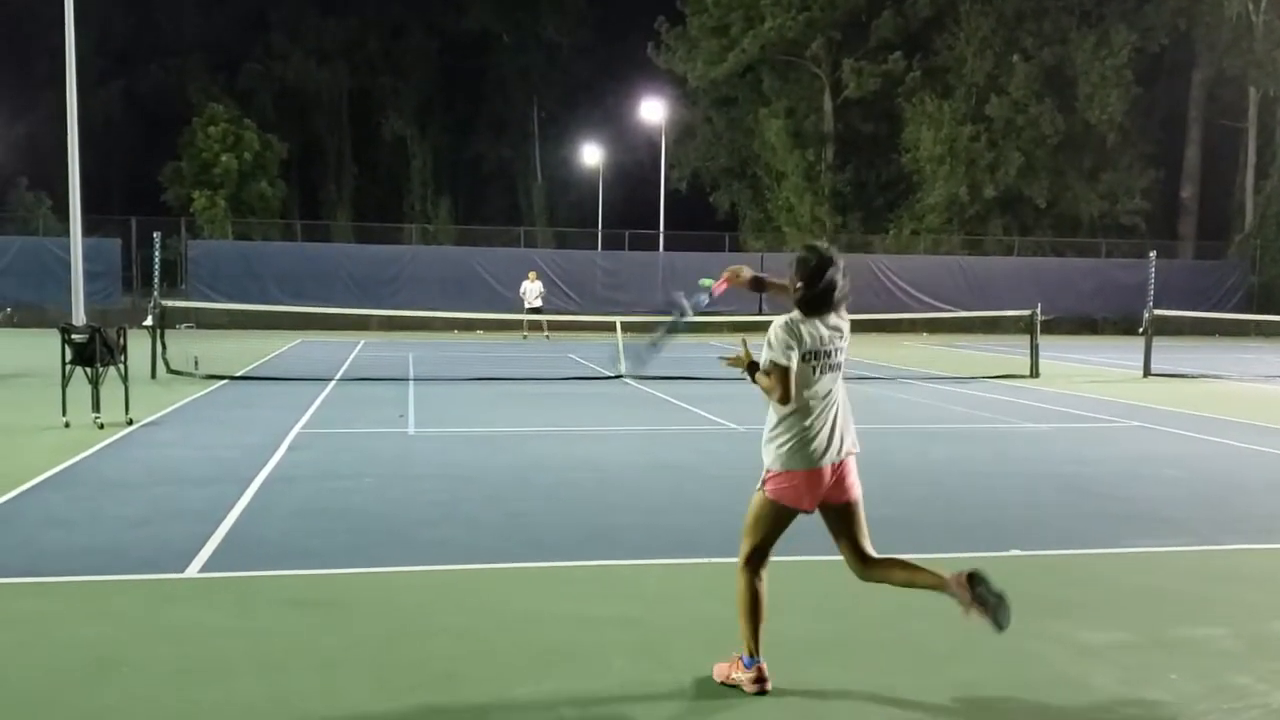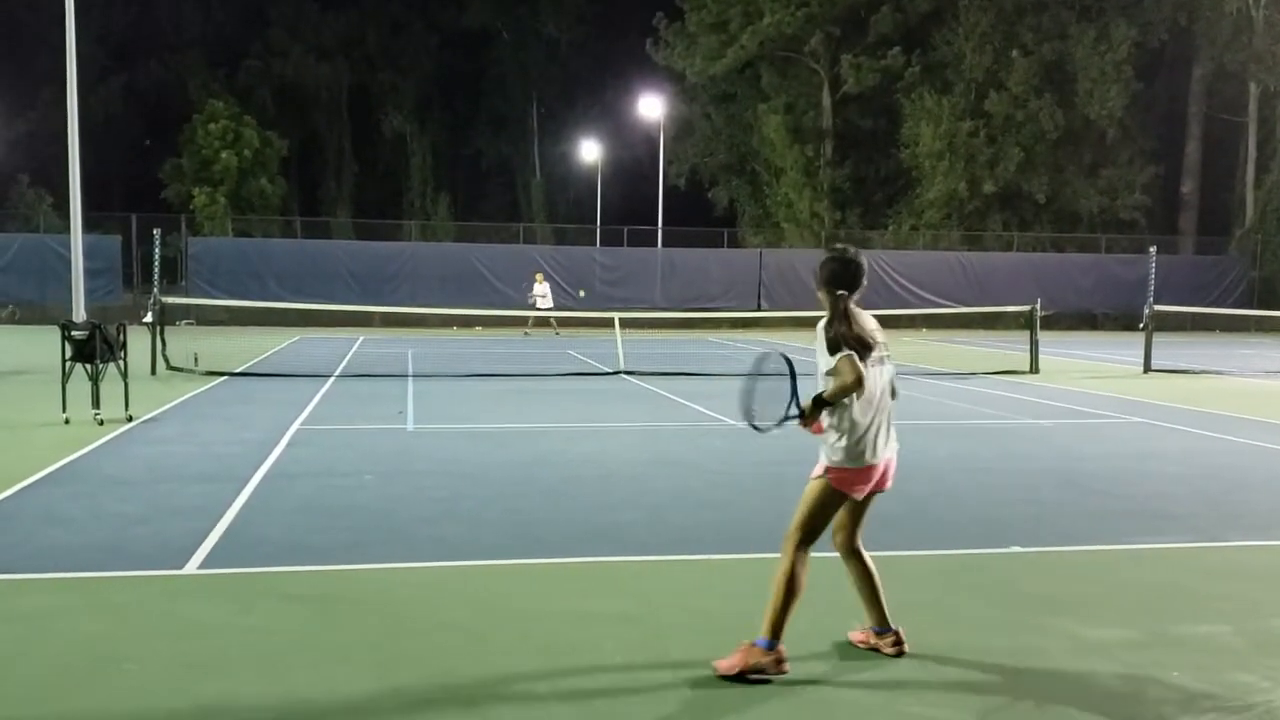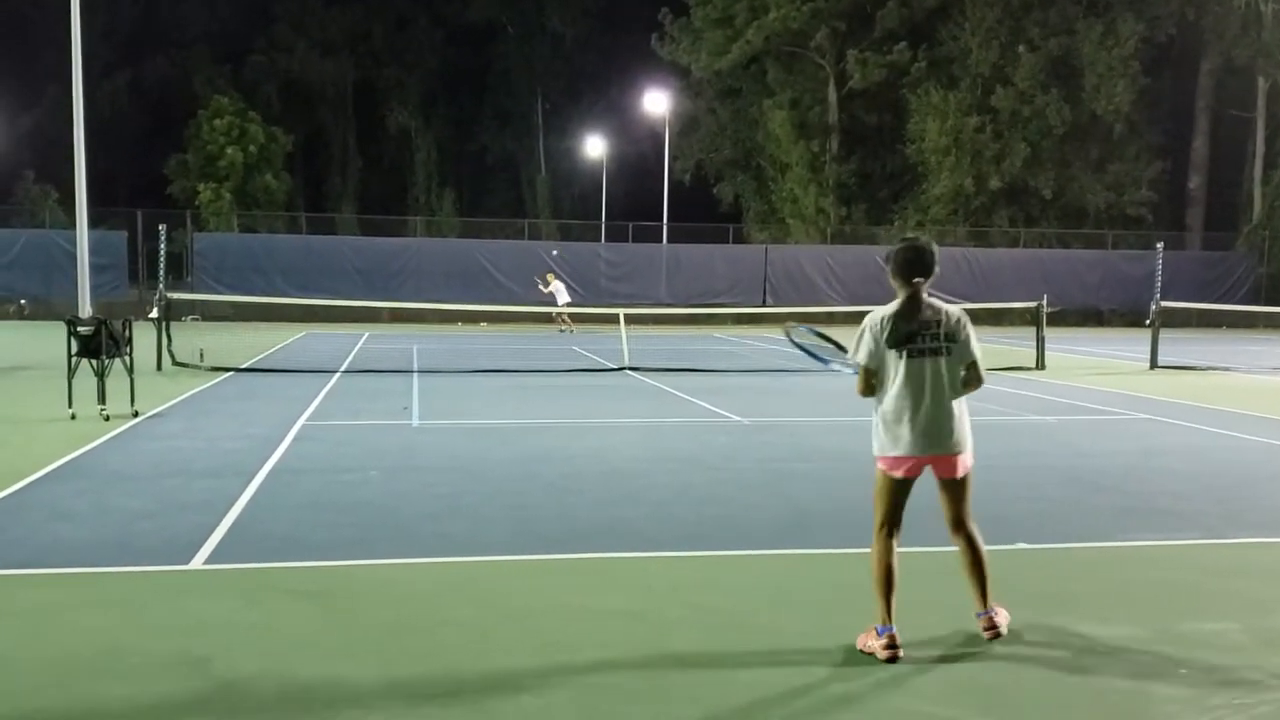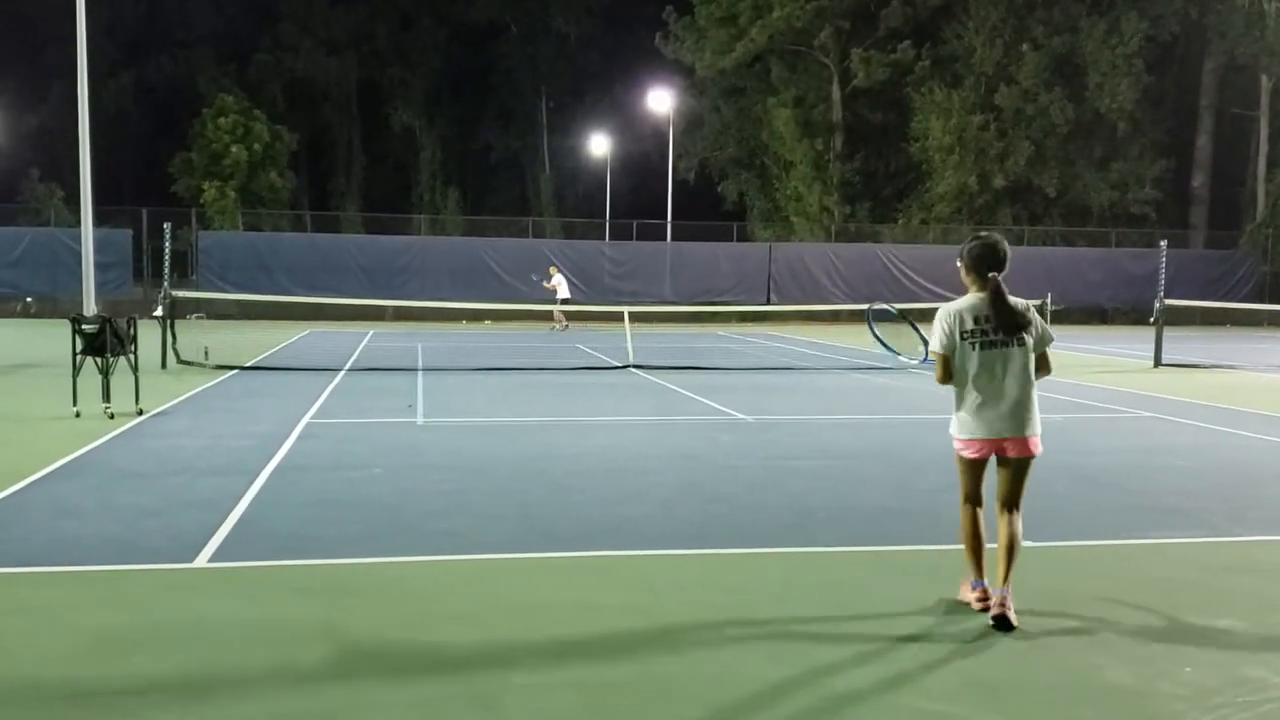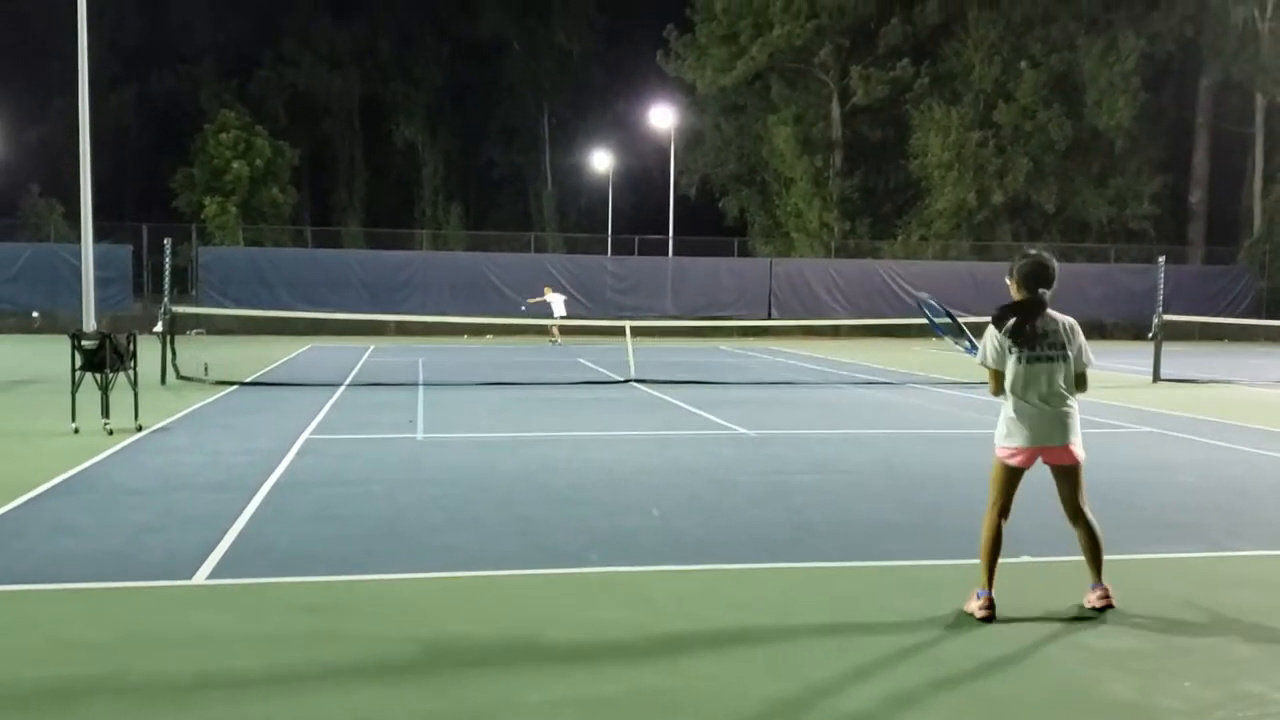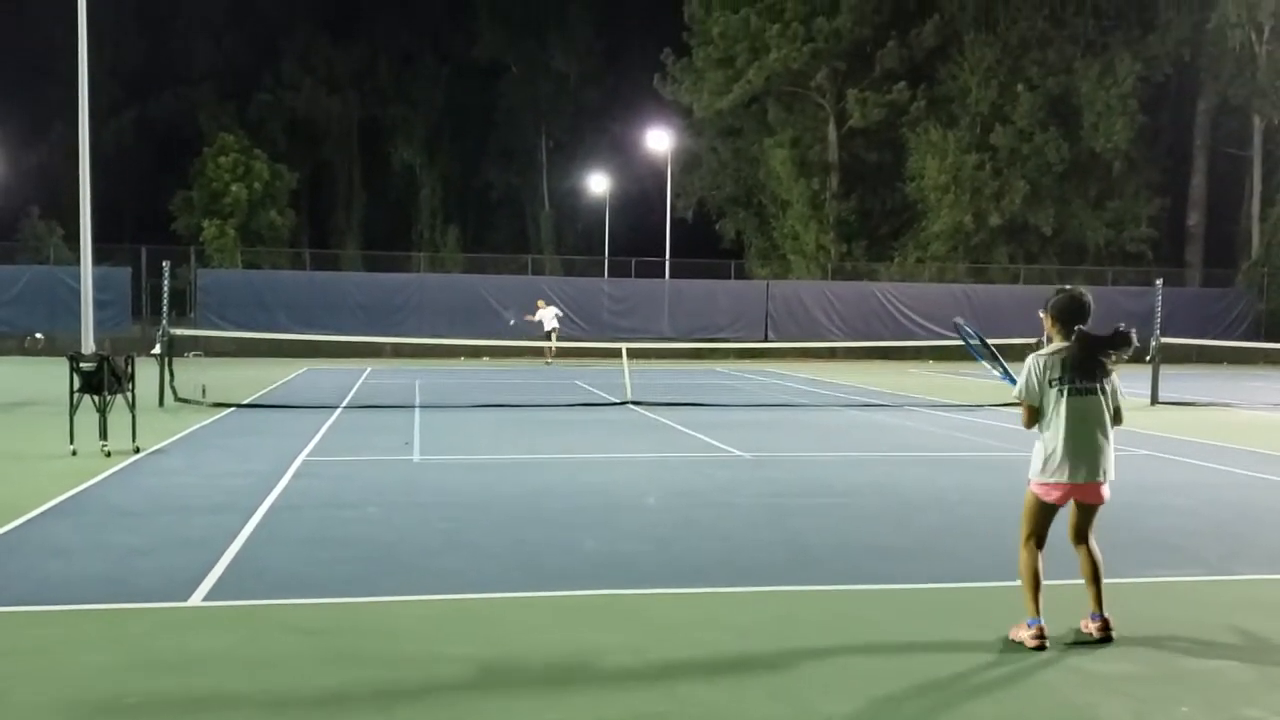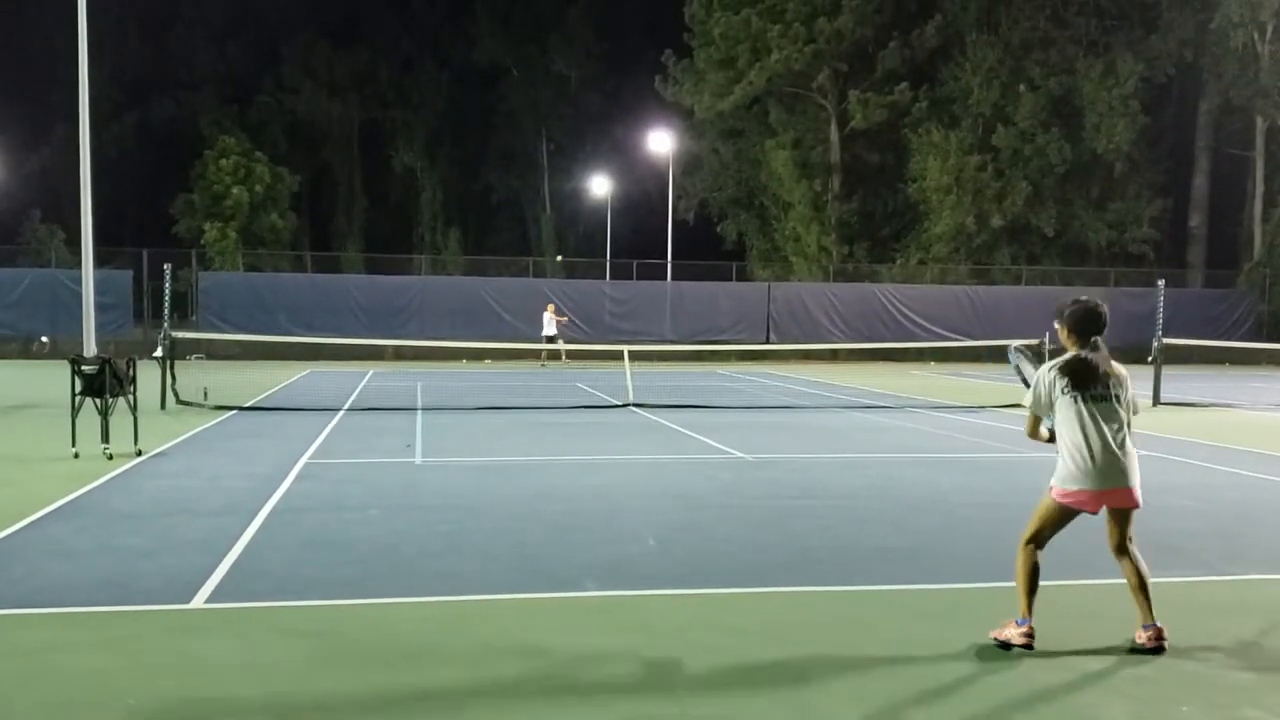
dt=0.4s
person 1, frame 1
left shoulder: (785, 328)
right shoulder: (837, 322)
left elbow: (781, 394)
left wrist: (751, 368)
right wrist: (757, 281)
left hip: (793, 466)
right hip: (838, 462)
left knee: (751, 558)
right knee: (865, 564)
left ankle: (750, 667)
right ankle: (963, 585)
person 1, frame 2
left shoulder: (831, 326)
right shoulder: (869, 325)
left elbow: (854, 382)
right elbow: (888, 390)
left wrist: (816, 406)
left hip: (848, 457)
right hip: (881, 452)
left knee: (795, 548)
right knee: (847, 543)
left ankle: (765, 649)
right ankle: (884, 632)
person 1, frame 3
left shoulder: (878, 321)
right shoulder: (954, 318)
left elbow: (865, 389)
right elbow: (975, 379)
left hip: (899, 443)
right hip: (950, 440)
left knee: (885, 533)
right knee: (961, 525)
left ankle: (885, 633)
right ankle: (988, 612)
person 1, frame 4
left shoulder: (950, 313)
right shoulder: (1023, 312)
left elbow: (944, 375)
right elbow: (1044, 368)
left hip: (973, 425)
right hip: (1019, 424)
left knee: (971, 502)
right knee: (1009, 508)
left ankle: (978, 586)
right ankle: (1003, 596)
person 1, frame 5
left shoulder: (1002, 329)
right shoulder: (1069, 326)
left elbow: (997, 389)
right elbow: (1080, 383)
left hip: (1019, 434)
right hip: (1062, 431)
left knee: (995, 513)
right knee: (1077, 509)
left ankle: (984, 597)
right ankle: (1099, 588)
person 1, frame 6
left shoulder: (1039, 361)
right shoulder: (1103, 358)
left elbow: (1029, 421)
right elbow: (1117, 417)
left hip: (1055, 468)
right hip: (1096, 466)
left knee: (1031, 543)
right knee: (1082, 539)
left ankle: (1034, 624)
right ankle: (1099, 618)
person 1, frame 7
left shoulder: (1050, 372)
right shoulder: (1118, 373)
left elbow: (1033, 431)
right elbow: (1125, 426)
left hip: (1078, 478)
right hip: (1122, 476)
left knee: (1030, 543)
right knee: (1123, 546)
left ankle: (1022, 625)
right ankle: (1151, 628)
